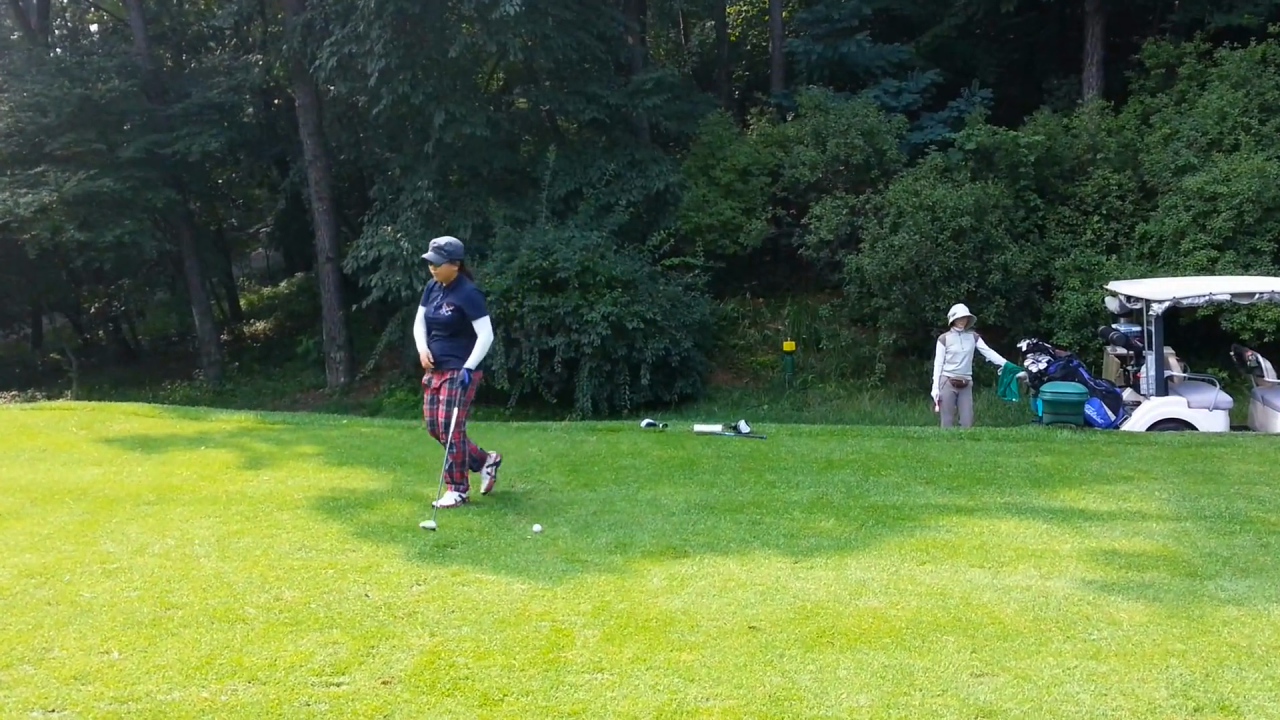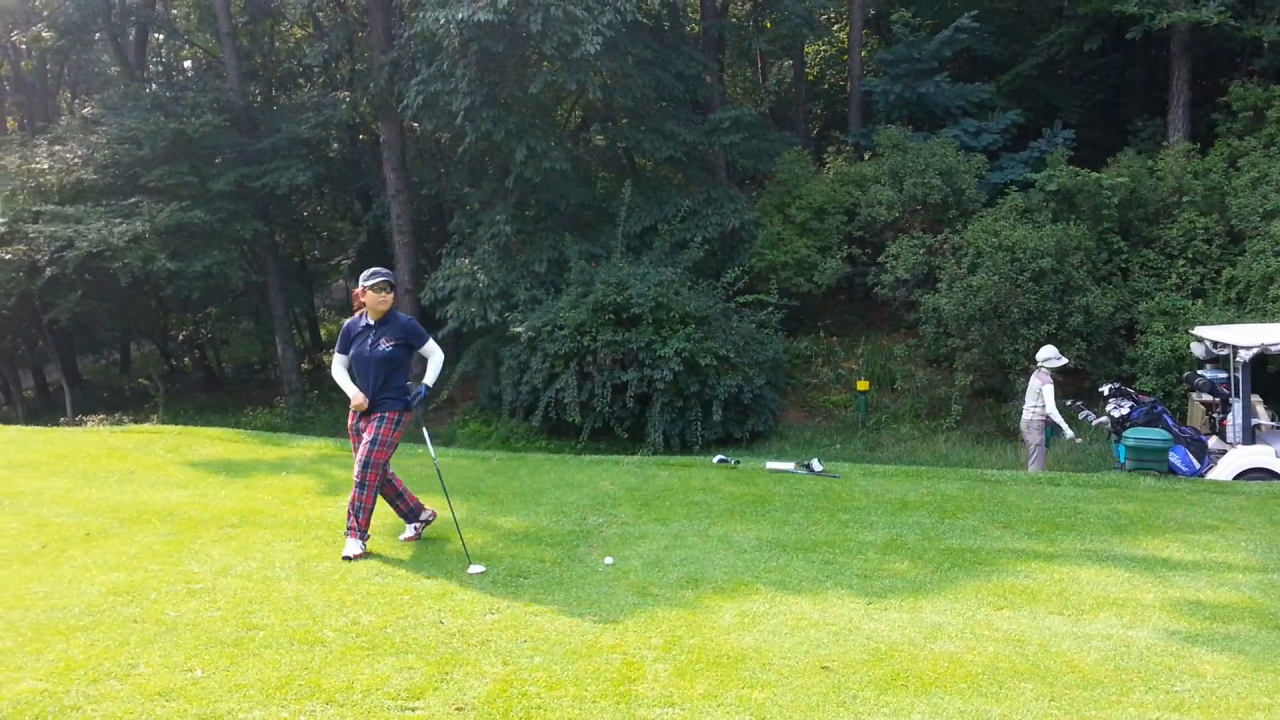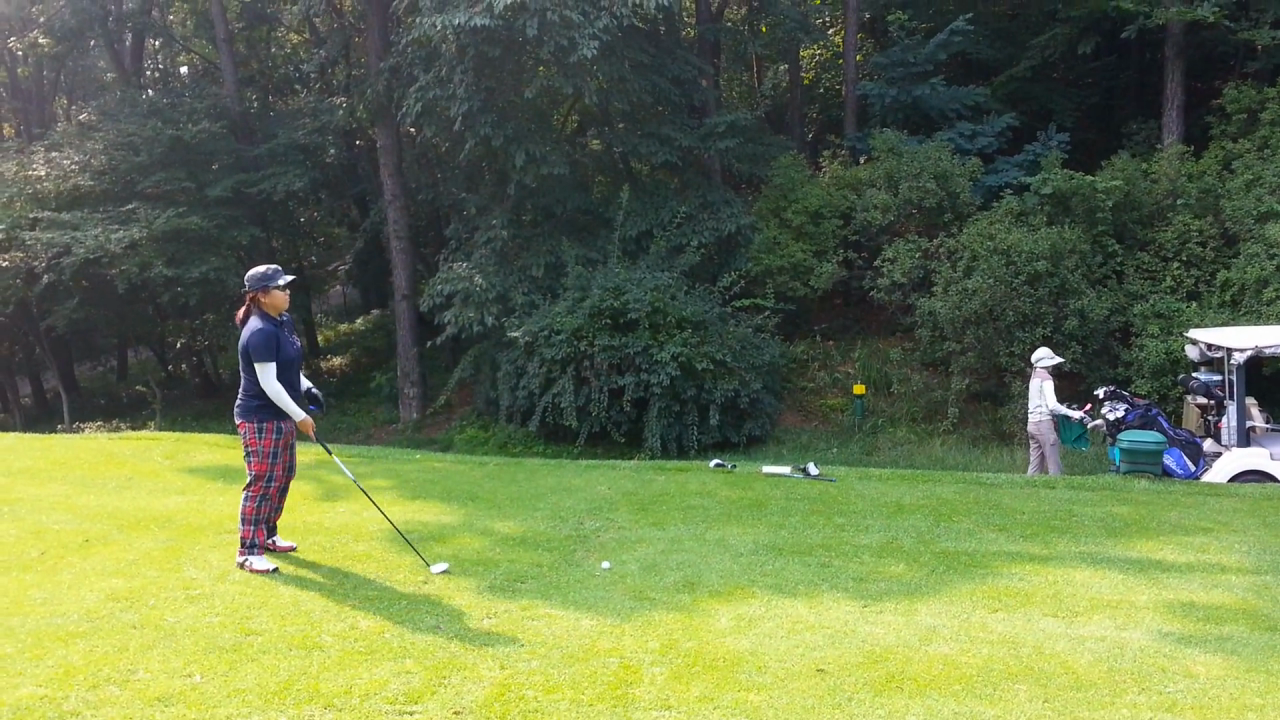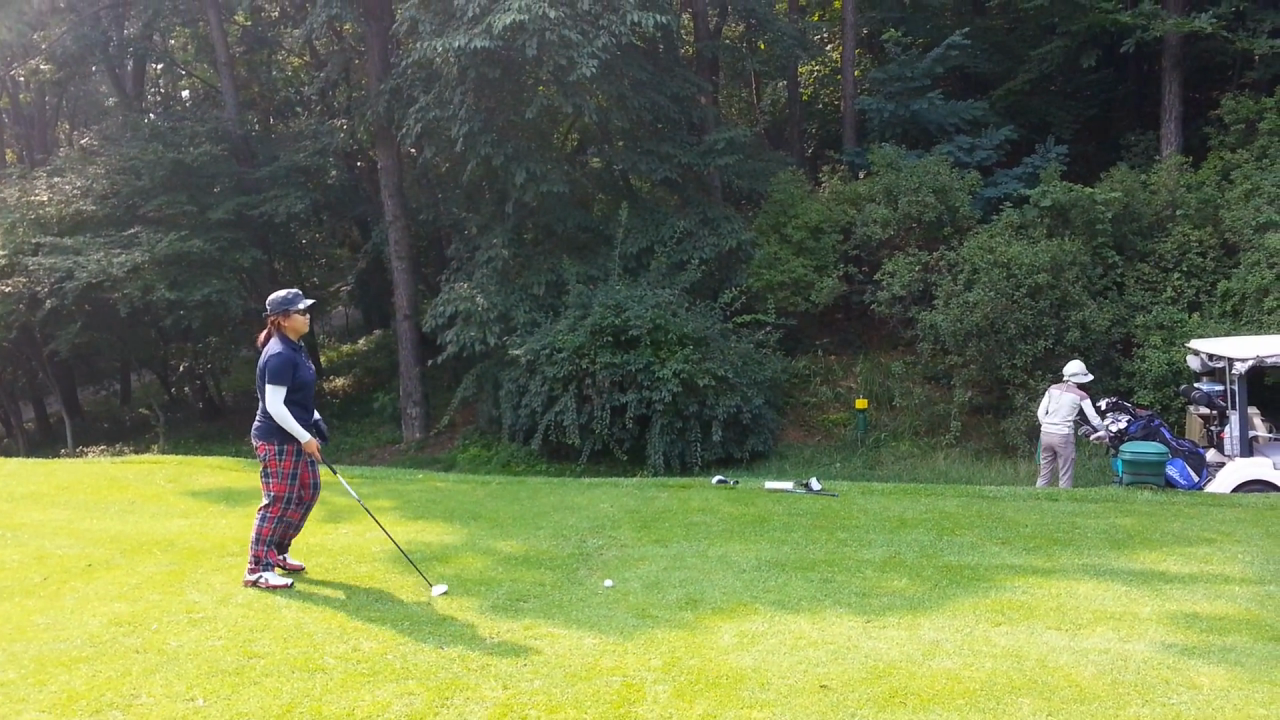
dt=1s
person 1, frame 1
left shoulder: (469, 293)
right shoulder: (432, 287)
left elbow: (486, 335)
right elbow: (420, 322)
left wrist: (468, 368)
right wrist: (422, 348)
left hip: (460, 372)
right hip: (436, 369)
left knee: (450, 428)
right knee: (436, 426)
left ankle: (457, 489)
right ankle: (486, 460)
person 1, frame 2
left shoulder: (404, 325)
right shoulder: (351, 327)
left elbow: (436, 355)
right elbow: (338, 367)
left wrist: (425, 386)
right wrist: (353, 392)
left hip: (390, 412)
right hip: (360, 412)
left knee: (366, 472)
right knee: (380, 473)
left ankle: (357, 536)
right ankle: (418, 514)
person 1, frame 3
left shoulder: (284, 322)
right shoulder: (260, 332)
right elbow: (268, 383)
left wrist: (306, 388)
right wrist: (300, 416)
left hip: (279, 415)
right hip: (259, 418)
left knee: (282, 477)
right knee: (262, 482)
left ankle: (267, 535)
right ankle: (249, 552)
person 1, frame 4
left shoulder: (295, 348)
right shoulder: (279, 355)
right elbow: (274, 406)
left wrist: (314, 419)
right wrist: (306, 437)
left hip: (292, 437)
right hip: (277, 439)
left knee: (307, 491)
right knee: (277, 503)
left ankle: (279, 552)
right ankle: (257, 570)
